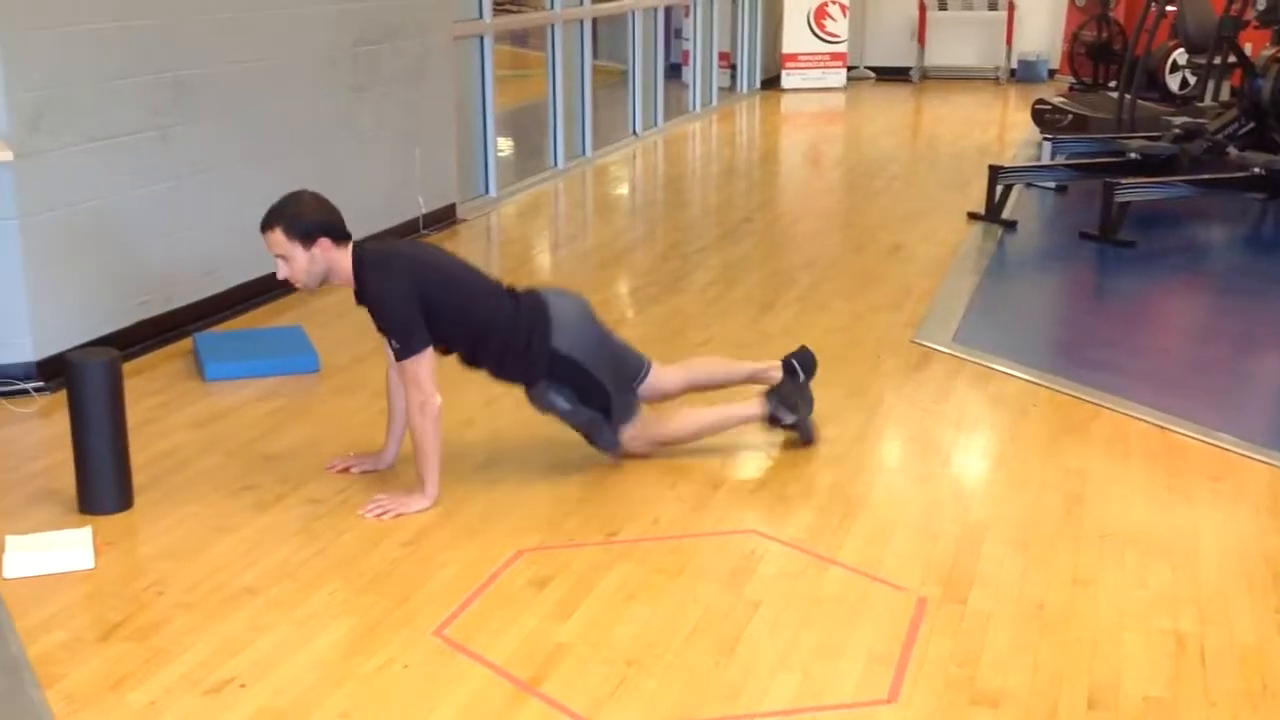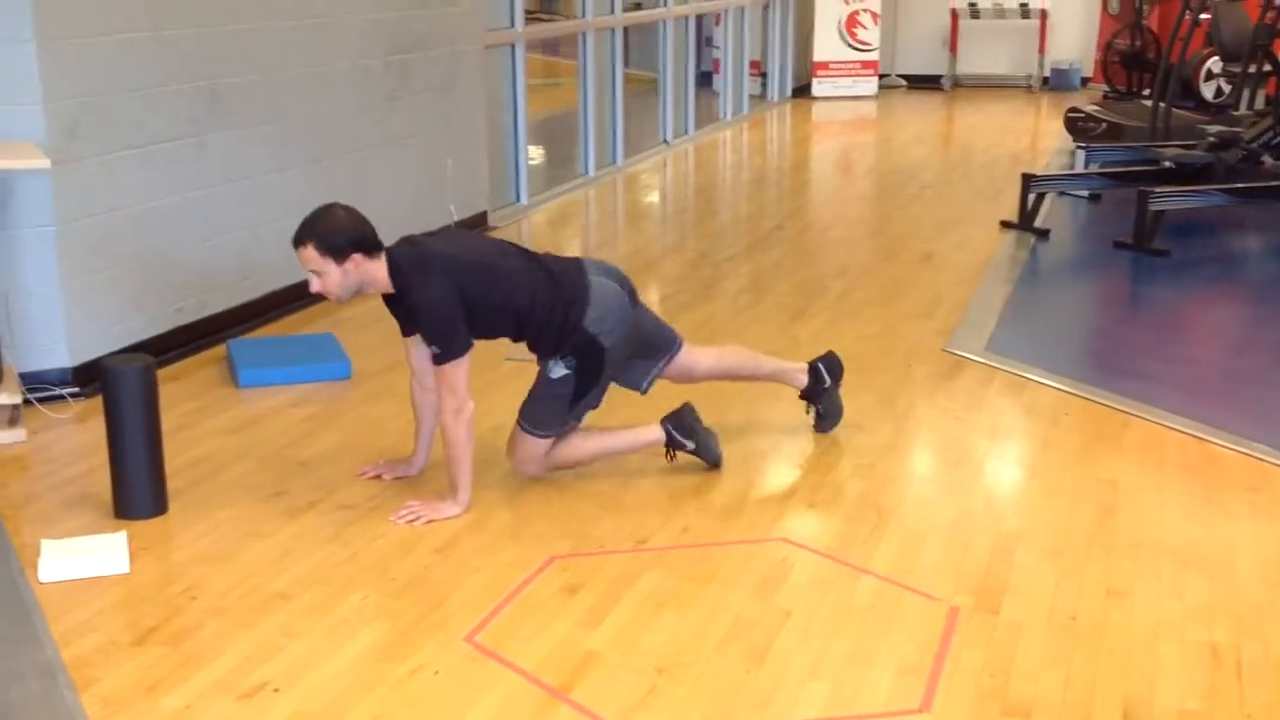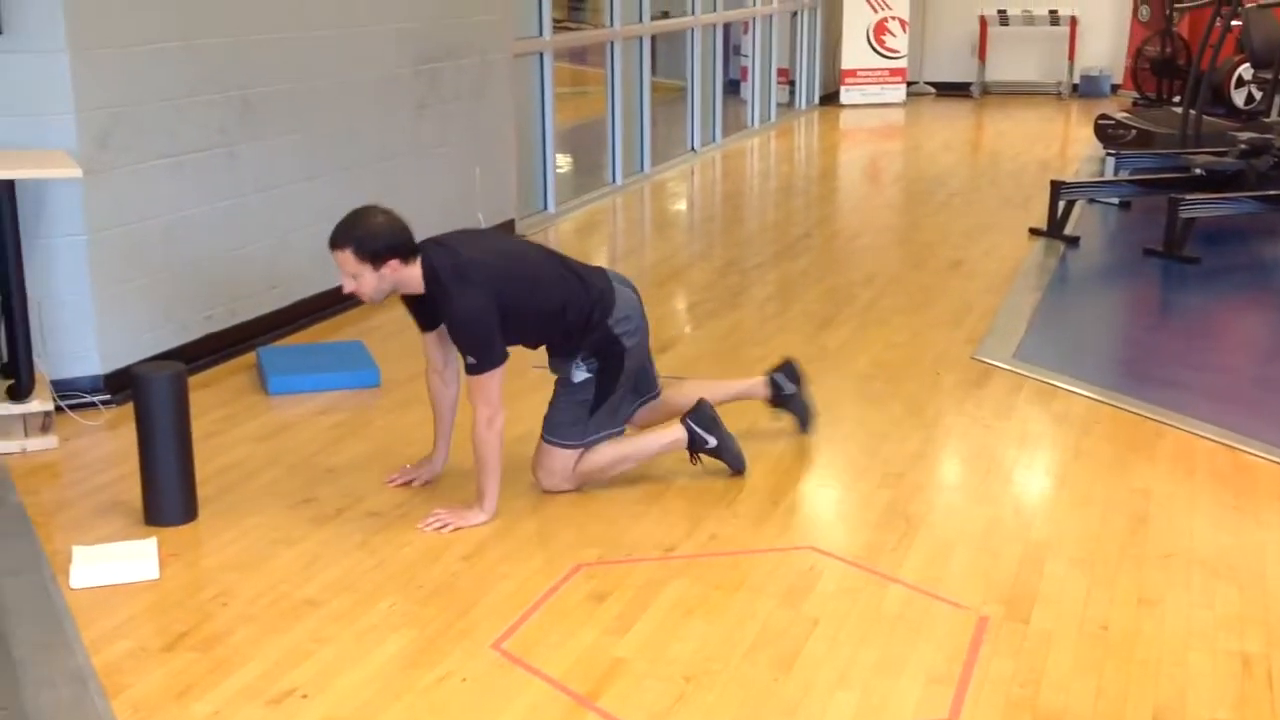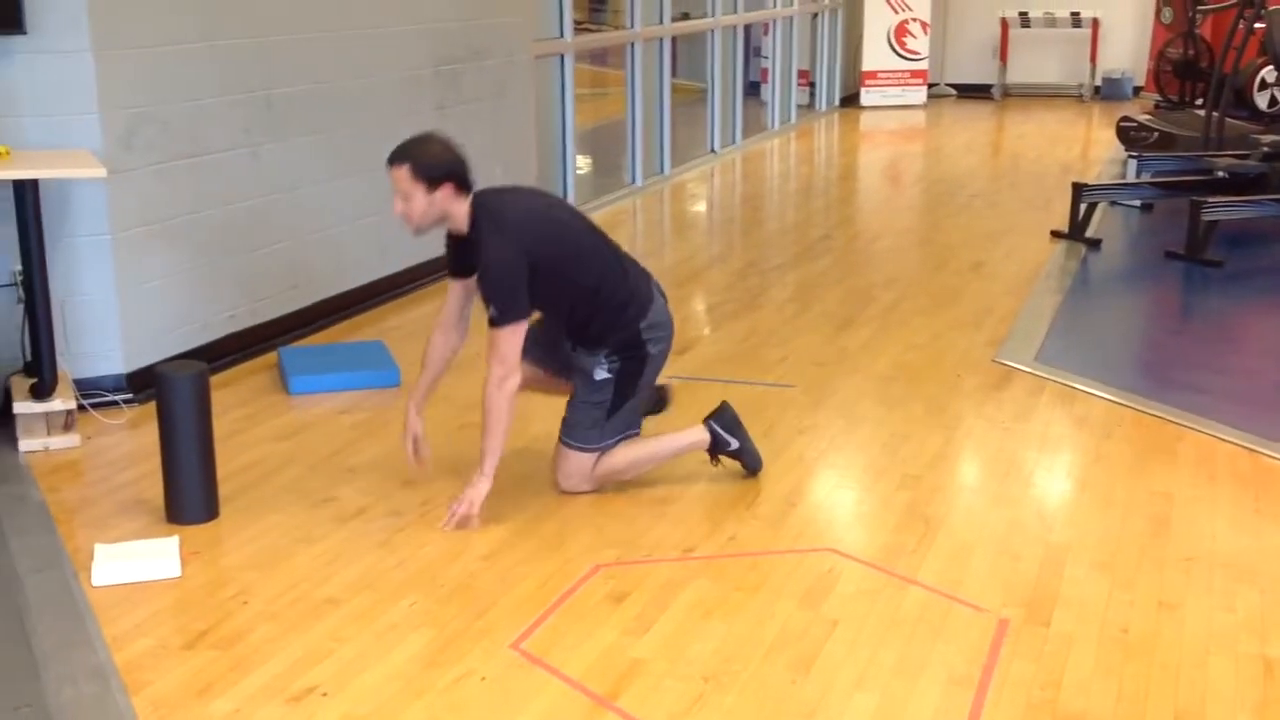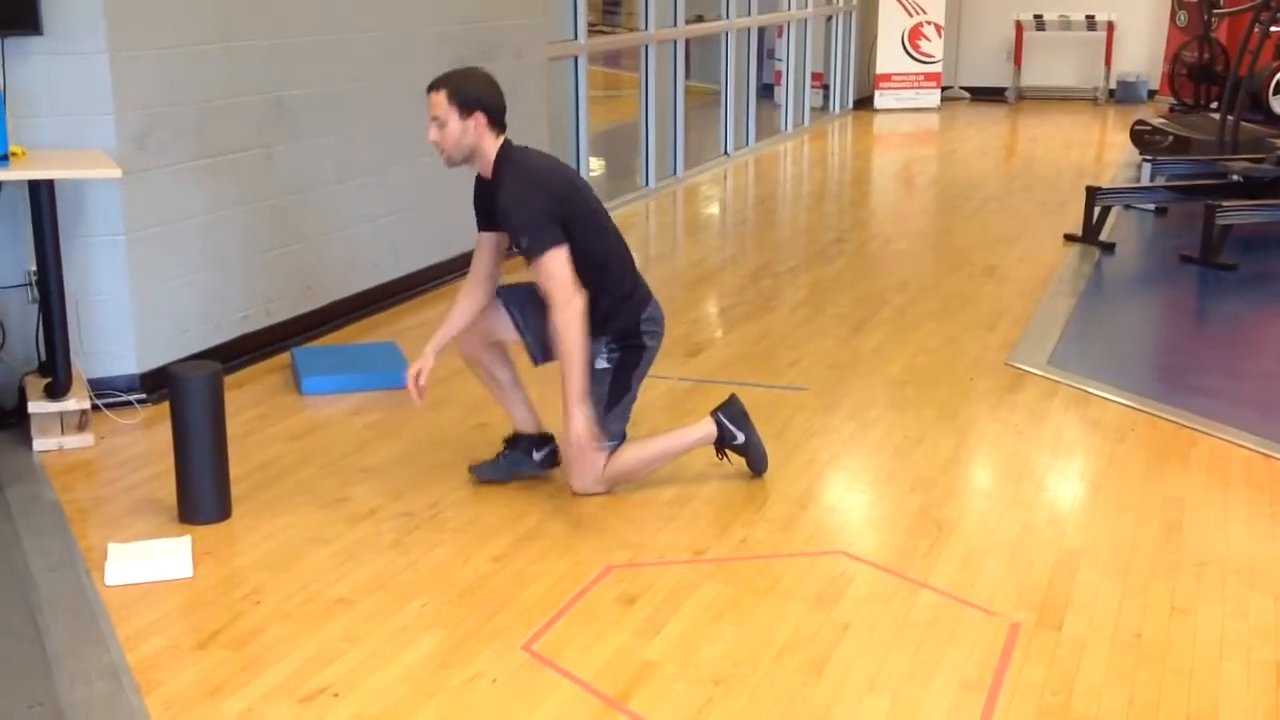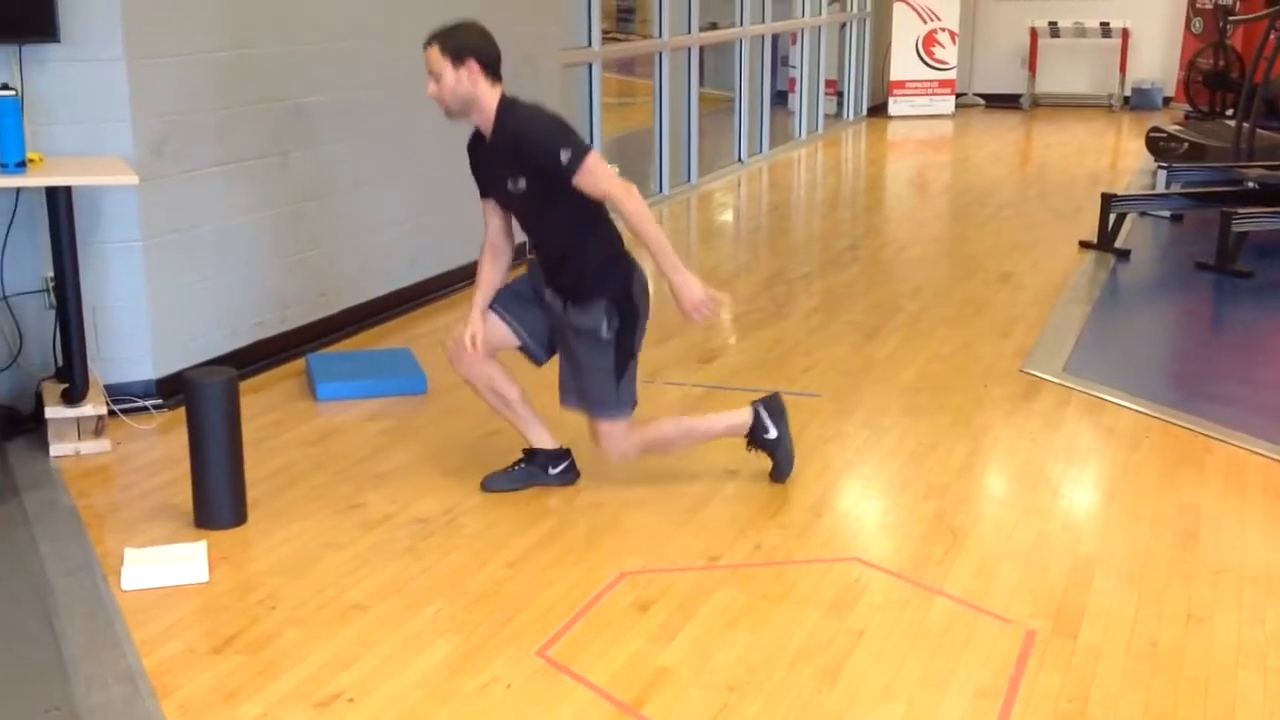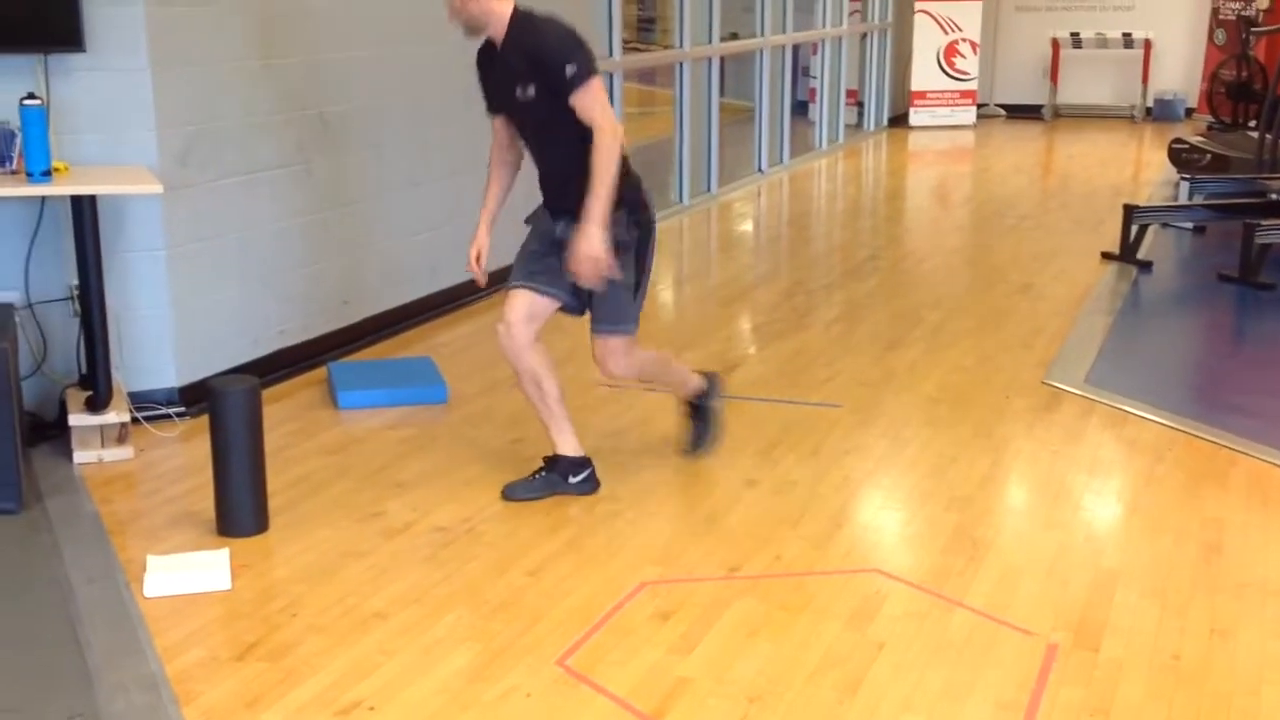
dt=0.3s
person 1, frame 1
left shoulder: (386, 286)
right shoulder: (377, 265)
left elbow: (425, 400)
right elbow: (400, 372)
left wrist: (427, 493)
right wrist: (387, 454)
left hip: (553, 345)
right hip: (553, 318)
left knee: (634, 436)
right knee: (659, 385)
left ankle: (768, 409)
right ankle: (783, 371)
person 1, frame 2
left shoulder: (428, 291)
right shoulder: (403, 271)
left elbow: (456, 405)
right elbow: (423, 374)
left wrist: (458, 499)
right wrist: (417, 459)
left hip: (586, 323)
right hip: (592, 287)
left knee: (528, 458)
right knee: (690, 364)
left ankle: (668, 433)
right ankle: (811, 375)
person 1, frame 3
left shoulder: (467, 299)
right shoulder: (428, 272)
left elbow: (488, 413)
right elbow: (441, 370)
left wrist: (487, 506)
right wrist: (438, 458)
left hip: (605, 330)
right hip: (603, 308)
left knee: (554, 475)
right knee: (643, 413)
left ankle: (690, 436)
right ankle: (772, 385)
person 1, frame 4
left shoulder: (500, 247)
right shoulder: (470, 224)
left elbow: (503, 375)
right elbow: (450, 326)
left wrist: (485, 477)
right wrist: (415, 407)
left hip: (630, 332)
left knee: (574, 476)
left ankle: (711, 434)
right ankle: (640, 396)
person 1, frame 5
left shoulder: (522, 191)
right shoulder: (491, 184)
left elbow: (567, 302)
right elbow: (481, 279)
left wrist: (577, 409)
right wrist: (430, 350)
left hip: (622, 324)
left knee: (586, 478)
right knee: (470, 328)
left ankle: (717, 428)
right ankle: (533, 443)
person 1, frame 6
left shoulder: (532, 131)
right shoulder: (482, 149)
left elbow: (622, 195)
right elbow: (497, 245)
left wrist: (677, 275)
right wrist: (475, 314)
left hip: (602, 296)
right hip: (551, 285)
left knee: (617, 444)
right knee: (466, 348)
left ankle: (756, 420)
right ankle: (550, 457)
person 1, frame 7
left shoulder: (546, 43)
right shoulder: (491, 60)
left elbow: (607, 129)
left wrist: (595, 226)
right wrist: (484, 226)
left hip: (614, 218)
right hip: (557, 219)
left knee: (616, 362)
right knee: (514, 328)
left ankle: (699, 390)
right ankle: (571, 464)
